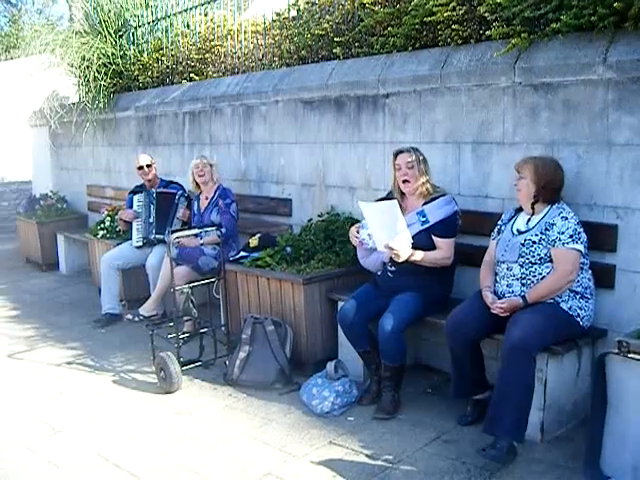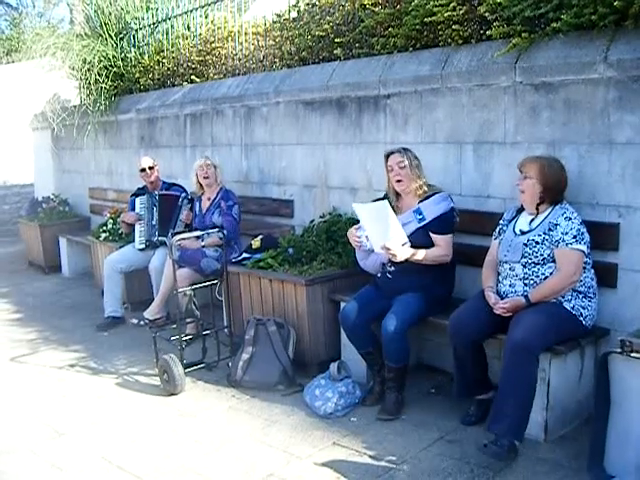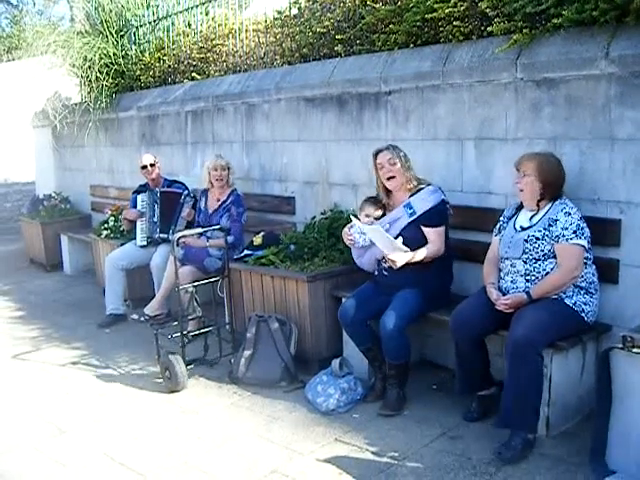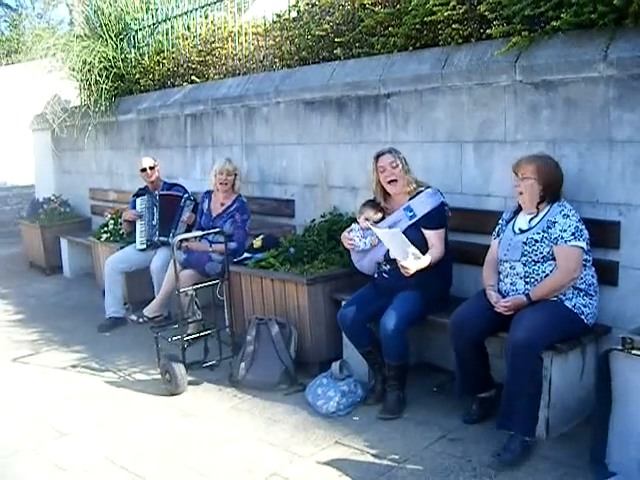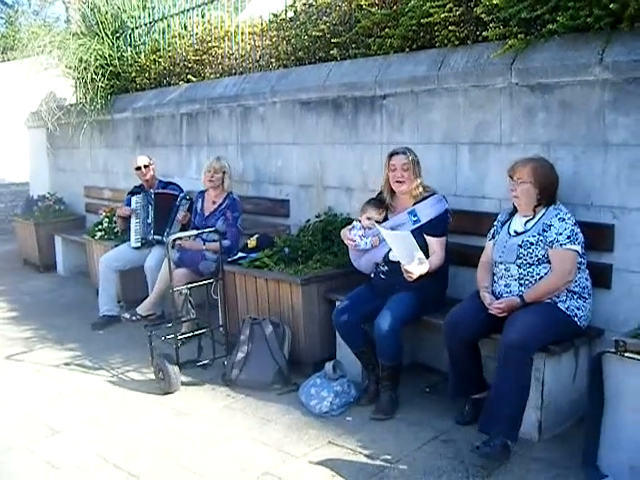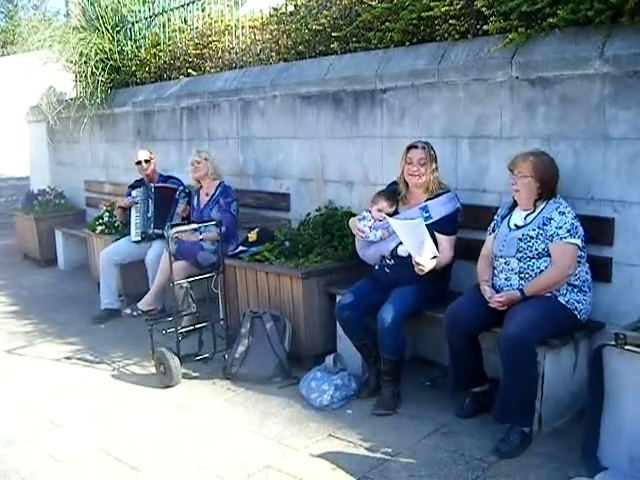
dt=0.4s
person 1, frame 1
left shoulder: (562, 220)
right shoulder: (510, 217)
left elbow: (566, 275)
right elbow: (490, 260)
left wrist: (522, 301)
right wrist: (487, 291)
left hip: (555, 304)
right hip: (504, 299)
left knee: (517, 343)
right knee: (457, 324)
left ankle: (507, 436)
right ankle: (479, 393)
person 1, frame 2
left shoulder: (565, 220)
right shoulder: (511, 216)
left elbow: (569, 275)
right elbow: (491, 260)
left wrist: (525, 301)
right wrist: (490, 291)
left hip: (558, 304)
right hip: (506, 299)
left knee: (520, 342)
right knee: (460, 325)
left ankle: (507, 435)
right ankle: (483, 393)
person 1, frame 3
left shoulder: (565, 215)
right shoulder: (511, 213)
left elbow: (570, 270)
right elbow: (492, 257)
left wrist: (526, 296)
right wrist: (492, 288)
left hip: (560, 299)
right hip: (507, 295)
left knee: (522, 339)
right knee: (462, 321)
left ankle: (523, 431)
right ankle: (485, 389)
person 1, frame 4
left shoulder: (563, 217)
right shoulder: (510, 216)
left elbow: (569, 273)
right elbow: (491, 259)
left wrist: (525, 299)
right wrist: (491, 290)
left hip: (559, 302)
right hip: (507, 297)
left knee: (522, 341)
right knee: (461, 323)
left ankle: (522, 433)
right ankle: (485, 391)
person 1, frame 5
left shoulder: (559, 221)
right shoulder: (505, 219)
left elbow: (563, 276)
right elbow: (486, 262)
left wrist: (519, 300)
right wrist: (485, 293)
left hip: (553, 304)
right hip: (501, 300)
left knee: (515, 342)
right knee: (456, 324)
left ankle: (501, 435)
right ankle: (477, 393)
person 1, frame 6
left shoulder: (559, 214)
right shoulder: (505, 211)
left elbow: (563, 269)
right elbow: (486, 255)
left wrist: (520, 294)
right wrist: (485, 286)
left hip: (553, 297)
right hip: (502, 293)
left knee: (515, 335)
right knee: (456, 317)
left ankle: (520, 425)
right ankle: (478, 387)
person 2, frame 1
left shoulder: (440, 206)
right shoulder: (391, 201)
left elbow: (446, 257)
right elbow: (372, 234)
left wrist: (411, 254)
right wrist: (357, 232)
left hip: (423, 286)
right hip: (385, 281)
left knee: (389, 326)
right knee: (347, 314)
left ankle: (391, 390)
right ankle: (376, 377)
person 2, frame 2
left shoulder: (436, 204)
right shoulder: (387, 202)
left elbow: (445, 253)
right elbow: (371, 236)
left wrist: (409, 253)
right wrist: (356, 234)
left hip: (425, 287)
right hip: (386, 282)
left knee: (392, 326)
right knee: (349, 316)
left ankle: (394, 391)
right ankle: (379, 378)
person 2, frame 3
left shoulder: (428, 198)
right shoulder: (382, 200)
left elbow: (438, 248)
left wrist: (408, 256)
right wrist: (351, 233)
left hip: (423, 282)
right hip: (385, 279)
left knee: (390, 323)
right knee: (347, 313)
left ankle: (396, 387)
right ankle: (381, 373)
person 2, frame 4
left shoulder: (427, 200)
right shoulder: (380, 204)
left elbow: (438, 249)
left wrist: (418, 263)
right wrist: (349, 237)
left hip: (423, 284)
right hip: (385, 282)
left knee: (391, 324)
right knee: (347, 316)
left ankle: (396, 390)
right ankle: (380, 375)
person 2, frame 5
left shoulder: (431, 205)
right shoulder: (383, 201)
left elbow: (438, 254)
left wrist: (421, 268)
right wrist: (348, 233)
left hip: (419, 286)
right hip: (381, 282)
left knee: (385, 325)
right knee: (342, 317)
left ankle: (389, 390)
right ankle: (374, 375)
person 2, frame 6
left shoulder: (442, 203)
right shoulder: (393, 191)
left elbow: (447, 251)
left wrist: (431, 263)
right wrist: (355, 222)
left hip: (421, 281)
right hip: (384, 275)
left knee: (387, 317)
right knee: (344, 309)
left ankle: (390, 386)
right ankle: (374, 368)
person 3, frame 1
left shoulder: (173, 188)
right shoulder: (135, 194)
left elbow: (189, 212)
right elbow: (124, 227)
left wrist: (186, 215)
right wrist: (122, 215)
left knee: (153, 263)
right knee: (108, 260)
right ankle: (112, 310)
person 3, frame 2
left shoulder: (175, 191)
right shoulder: (137, 196)
right elbow: (127, 230)
right wrist: (124, 218)
left knee: (156, 266)
right knee: (111, 263)
right ankle: (114, 314)
person 3, frame 3
left shoulder: (177, 187)
right shoulder: (138, 193)
right elbow: (128, 227)
right wrist: (126, 214)
left knee: (157, 262)
right knee: (112, 260)
right ankle: (116, 310)
person 3, frame 4
left shoulder: (176, 190)
right shoulder: (138, 196)
left elbow: (193, 213)
right elbow: (128, 229)
left wrist: (191, 218)
right wrist: (125, 217)
left knee: (157, 265)
right knee: (112, 263)
right ankle: (116, 314)
person 3, frame 5
left shoulder: (171, 189)
right shoulder: (134, 194)
left elbow: (188, 211)
right elbow: (122, 226)
left wrist: (186, 218)
right wrist: (120, 213)
left knee: (151, 264)
right knee: (106, 262)
right ankle: (109, 312)
person 3, frame 6
left shoulder: (172, 183)
right shoulder: (135, 188)
right elbow: (121, 218)
right wrist: (120, 204)
left knee: (152, 258)
right knee: (106, 256)
right ankle: (111, 306)
person 4, frame 1
left shoulder: (224, 194)
right shoulder: (197, 199)
left elbow: (228, 231)
right elbow: (195, 230)
left wrist: (199, 241)
right wrist: (187, 240)
left hip: (221, 252)
right hip: (201, 251)
left knee: (172, 254)
right knee: (179, 273)
left ankle: (153, 305)
right ankle: (189, 323)
person 4, frame 2
left shoulder: (226, 196)
right shoulder: (198, 200)
left elbow: (230, 234)
left wrist: (200, 243)
right wrist: (189, 242)
left hip: (223, 254)
right hip: (203, 252)
left knee: (174, 256)
right knee: (181, 275)
left ankle: (157, 309)
right ankle: (191, 325)
person 4, frame 3
left shoulder: (236, 200)
right shoulder: (204, 195)
left elbow: (235, 239)
right elbow: (198, 226)
left wrist: (205, 243)
right wrist: (191, 238)
left hip: (224, 253)
right hip: (203, 249)
left knee: (178, 255)
right knee: (184, 272)
left ankle: (158, 305)
right ankle: (192, 323)
person 4, frame 4
left shoulder: (240, 205)
right shoulder: (207, 197)
left elbow: (238, 246)
right elbow: (198, 228)
left wrist: (207, 247)
right wrist: (192, 242)
left hip: (224, 258)
right hip: (203, 252)
left knee: (179, 259)
right knee: (185, 275)
left ankle: (156, 307)
right ankle: (193, 325)
person 4, frame 5
left shoulder: (231, 203)
right shoulder: (200, 197)
left elbow: (232, 243)
right elbow: (194, 228)
left wrist: (201, 246)
right wrist: (185, 240)
left hip: (218, 257)
right hip: (197, 252)
left knee: (172, 257)
right knee: (179, 274)
left ankle: (150, 305)
person 4, frame 6
left shoulder: (224, 191)
right shoulder: (196, 194)
left elbow: (228, 230)
right elbow: (194, 225)
left wrist: (198, 237)
right wrist: (185, 234)
left hip: (219, 248)
right hip: (199, 246)
left knee: (171, 250)
right knee: (178, 267)
left ankle: (151, 300)
